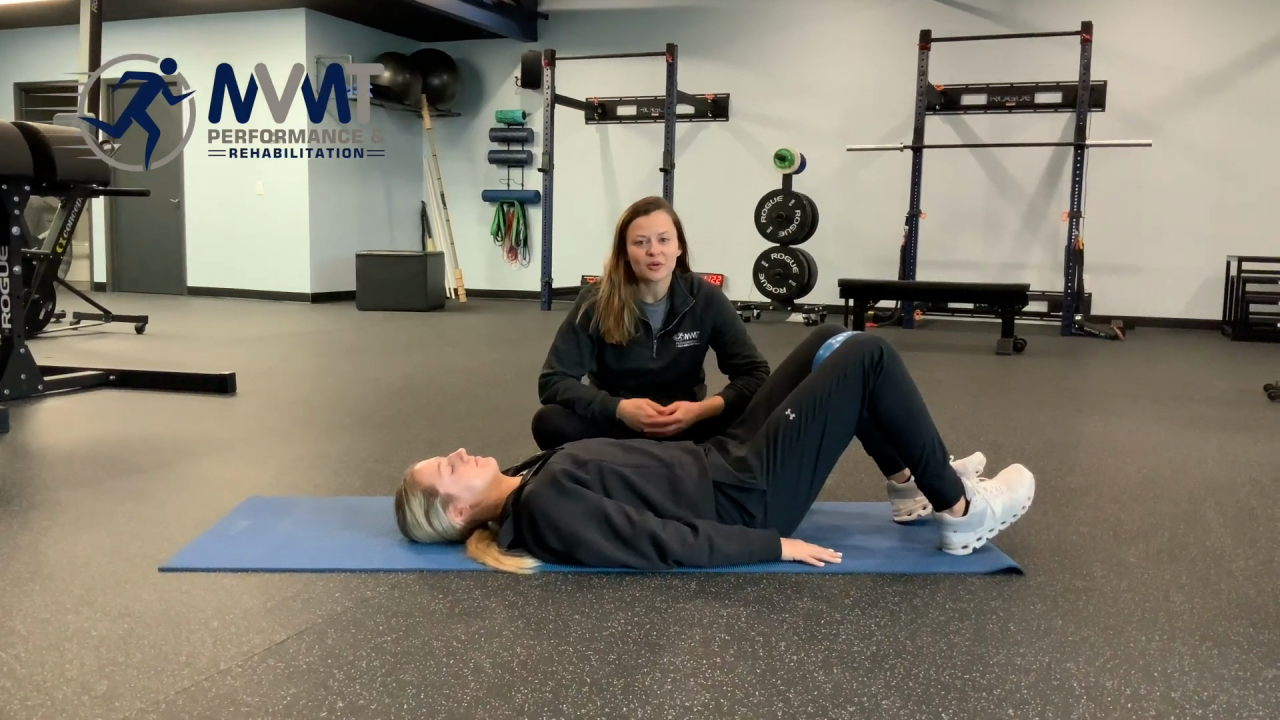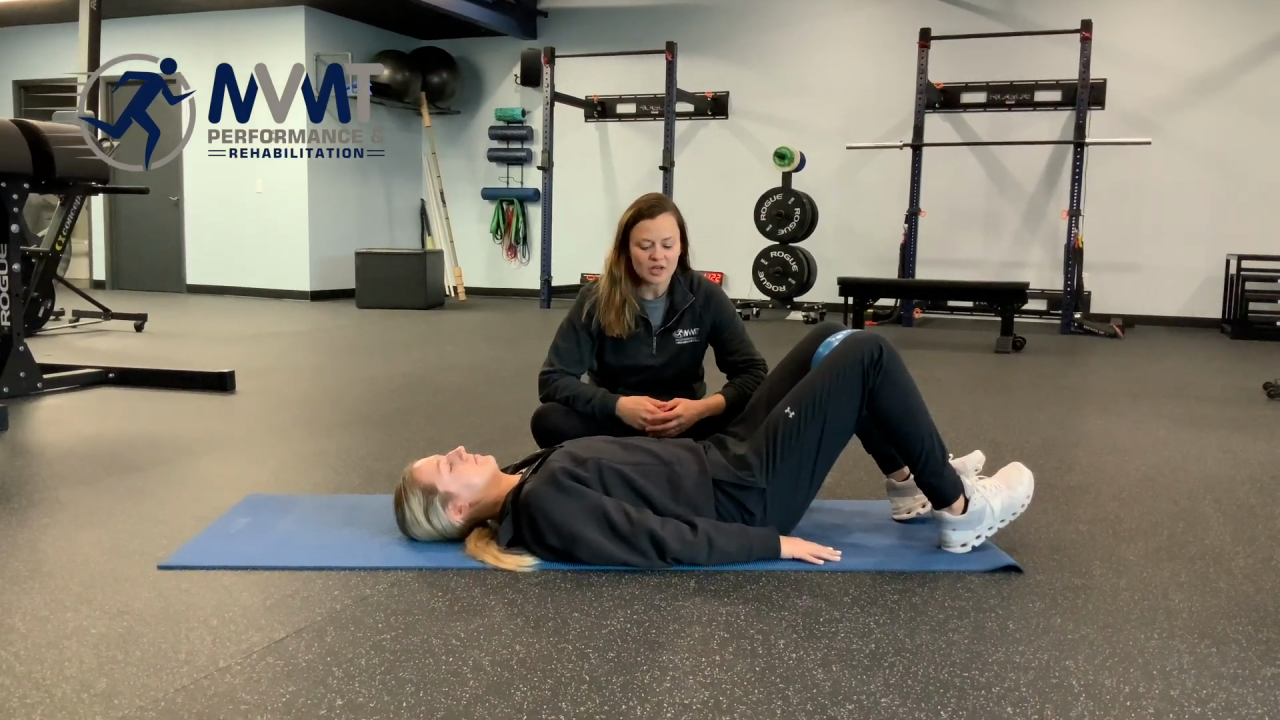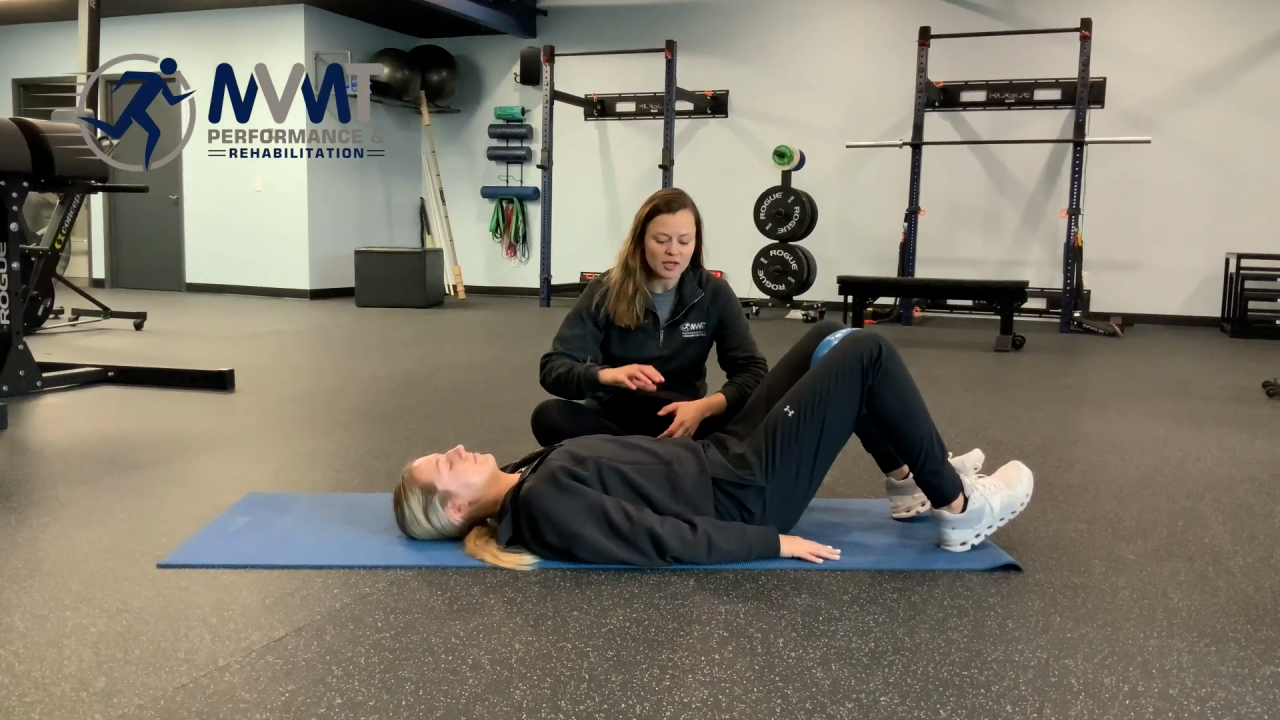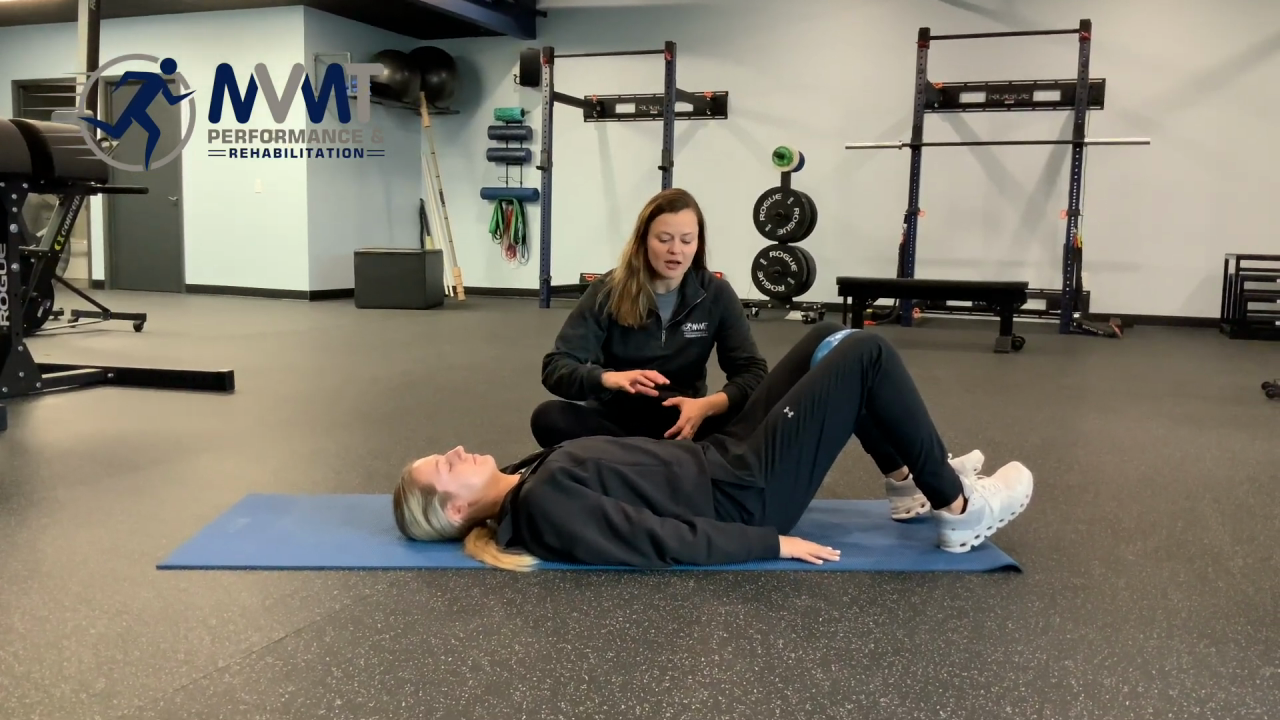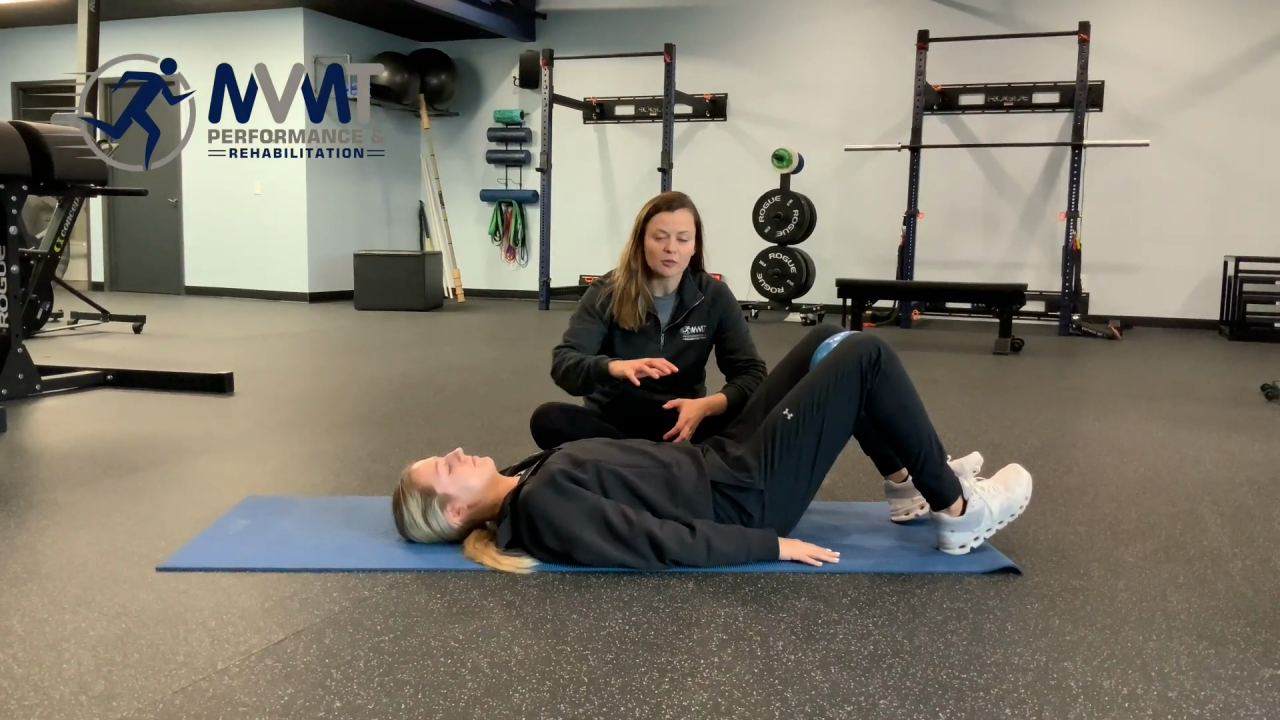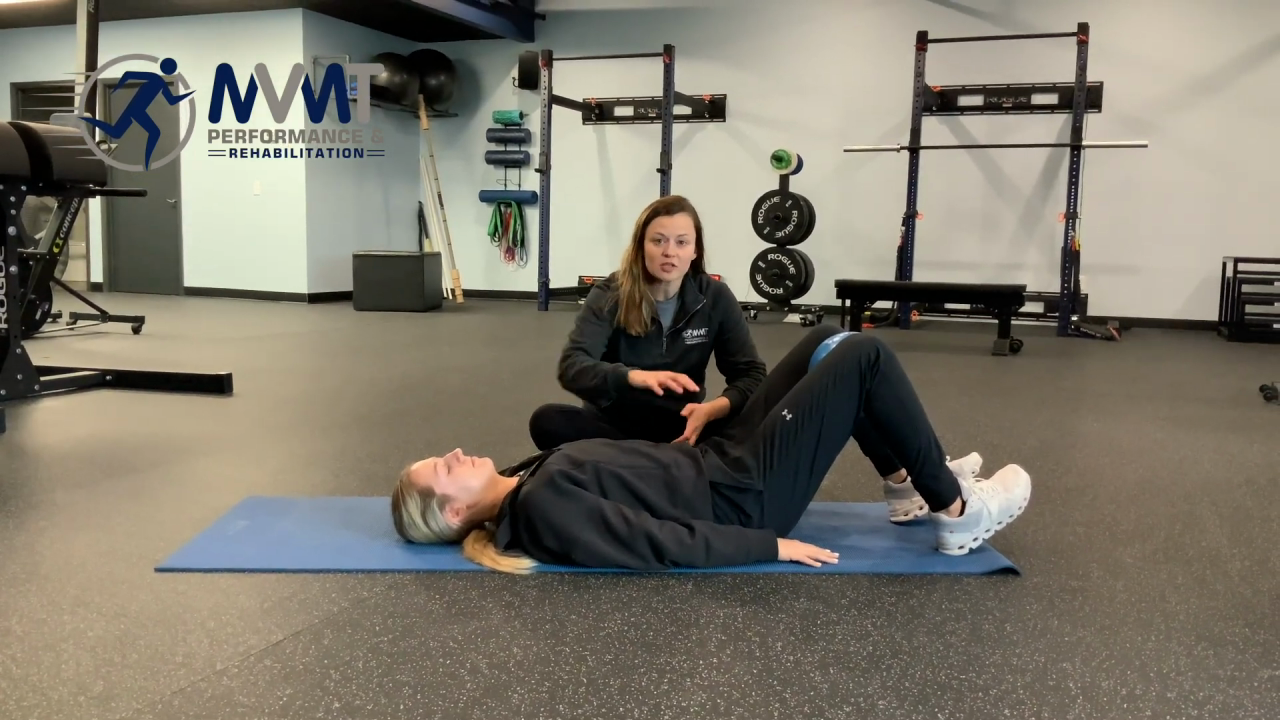
dt=0.4s
person 1, frame 1
left shoulder: (529, 479)
right shoulder: (545, 508)
right elbow: (669, 543)
right wrist: (775, 545)
left hip: (722, 463)
right hip: (748, 496)
left knee: (834, 339)
right knee: (869, 356)
left ankle: (916, 483)
right ankle: (961, 512)
person 1, frame 2
left shoulder: (530, 476)
right shoulder: (544, 506)
right elbow: (668, 541)
right wrist: (775, 543)
left hip: (722, 460)
right hip: (748, 495)
left knee: (834, 336)
right knee: (868, 354)
left ankle: (918, 481)
right ankle: (959, 510)
person 1, frame 3
left shoulder: (528, 476)
right shoulder: (543, 505)
right elbow: (667, 540)
right wrist: (774, 542)
left hip: (722, 460)
right hip: (747, 494)
left knee: (832, 336)
right knee: (867, 353)
left ankle: (914, 479)
right ankle: (958, 509)
person 1, frame 4
left shoulder: (528, 476)
right shoulder: (543, 506)
right elbow: (667, 541)
right wrist: (774, 542)
left hip: (721, 461)
right hip: (747, 494)
left knee: (832, 336)
right knee: (867, 354)
left ankle: (914, 481)
right ankle: (958, 510)
person 1, frame 5
left shoulder: (527, 480)
right shoulder: (542, 510)
right elbow: (668, 544)
right wrist: (774, 545)
left hip: (721, 464)
right hip: (746, 496)
left knee: (832, 340)
right knee: (867, 357)
left ankle: (914, 482)
right ankle: (958, 513)
person 1, frame 6
left shoulder: (527, 480)
right shoulder: (542, 508)
right elbow: (666, 543)
right wrist: (773, 545)
left hip: (721, 464)
right hip: (745, 496)
left knee: (833, 340)
right knee: (865, 356)
left ankle: (915, 481)
right ankle: (956, 512)
person 2, frame 1
left shoulder: (706, 298)
right shoulder: (597, 300)
left elbow: (755, 375)
right elbow: (552, 382)
left wrist: (701, 410)
right wrist: (619, 408)
left hip: (683, 427)
right hip: (614, 425)
right knee: (548, 422)
person 2, frame 2
left shoulder: (706, 297)
right shoulder: (597, 298)
left elbow: (753, 373)
right elbow: (553, 380)
left wrist: (703, 407)
right wrist: (617, 403)
left hip: (682, 425)
right hip: (614, 424)
right knee: (547, 420)
person 2, frame 3
left shoulder: (714, 293)
right shoulder: (606, 292)
left elbow: (753, 371)
right elbow: (552, 367)
left wrist: (704, 407)
right wrist: (605, 375)
left hip: (681, 420)
right hip: (614, 419)
right knee: (548, 417)
person 2, frame 4
left shoulder: (716, 294)
right shoulder: (608, 292)
left elbow: (753, 372)
right elbow: (555, 367)
left wrist: (707, 405)
right wrist: (609, 377)
left hip: (682, 422)
right hip: (614, 419)
right knee: (547, 417)
person 2, frame 5
left shoulder: (714, 296)
right shoulder: (606, 294)
left elbow: (752, 373)
right elbow: (565, 363)
left wrist: (705, 406)
right wrist: (616, 367)
left hip: (681, 423)
right hip: (612, 421)
right knee: (547, 419)
person 2, frame 6
left shoulder: (715, 298)
right shoulder: (609, 297)
left elbow: (752, 374)
right elbow: (571, 367)
left wrist: (711, 409)
right wrist: (635, 376)
left hip: (680, 426)
right hip: (613, 423)
right knee: (547, 421)
